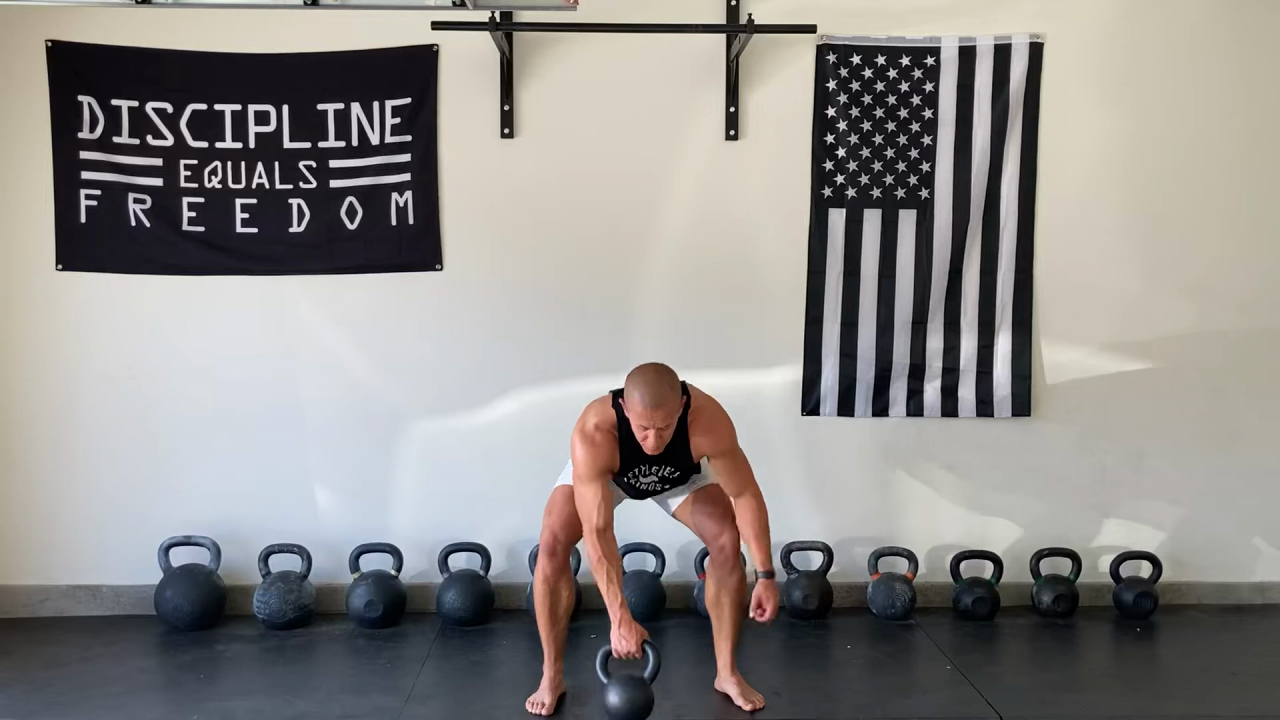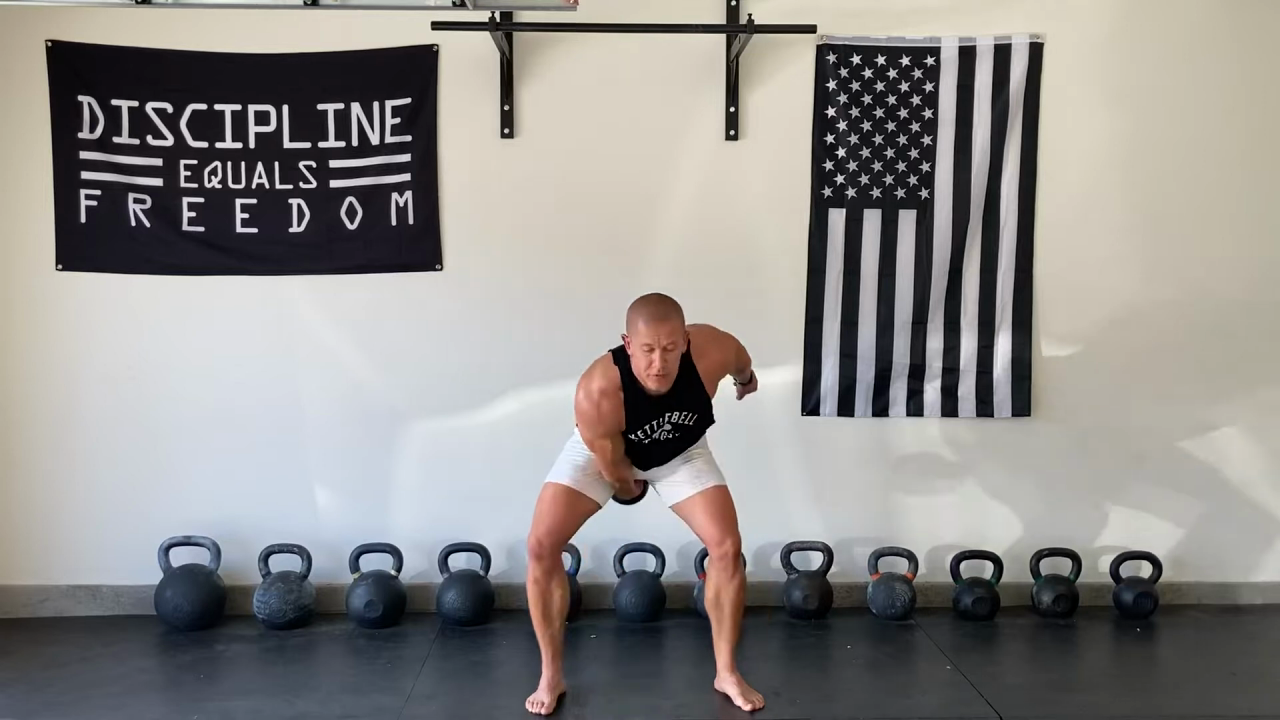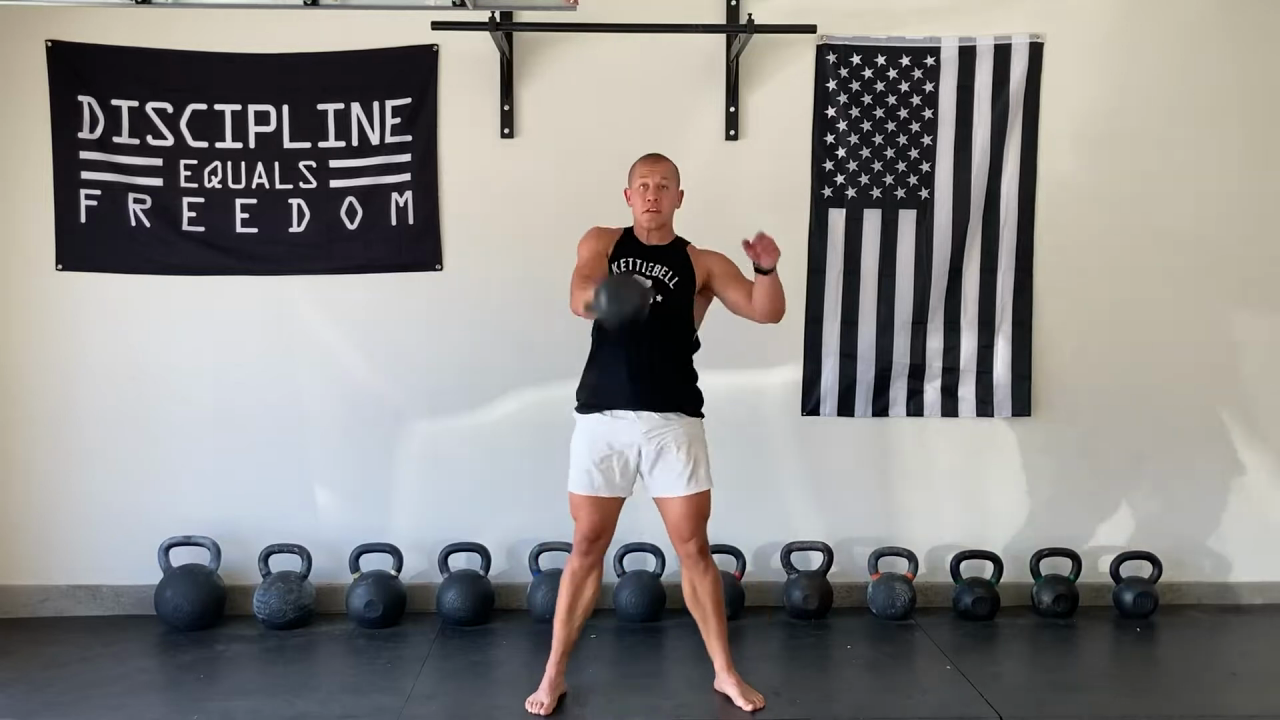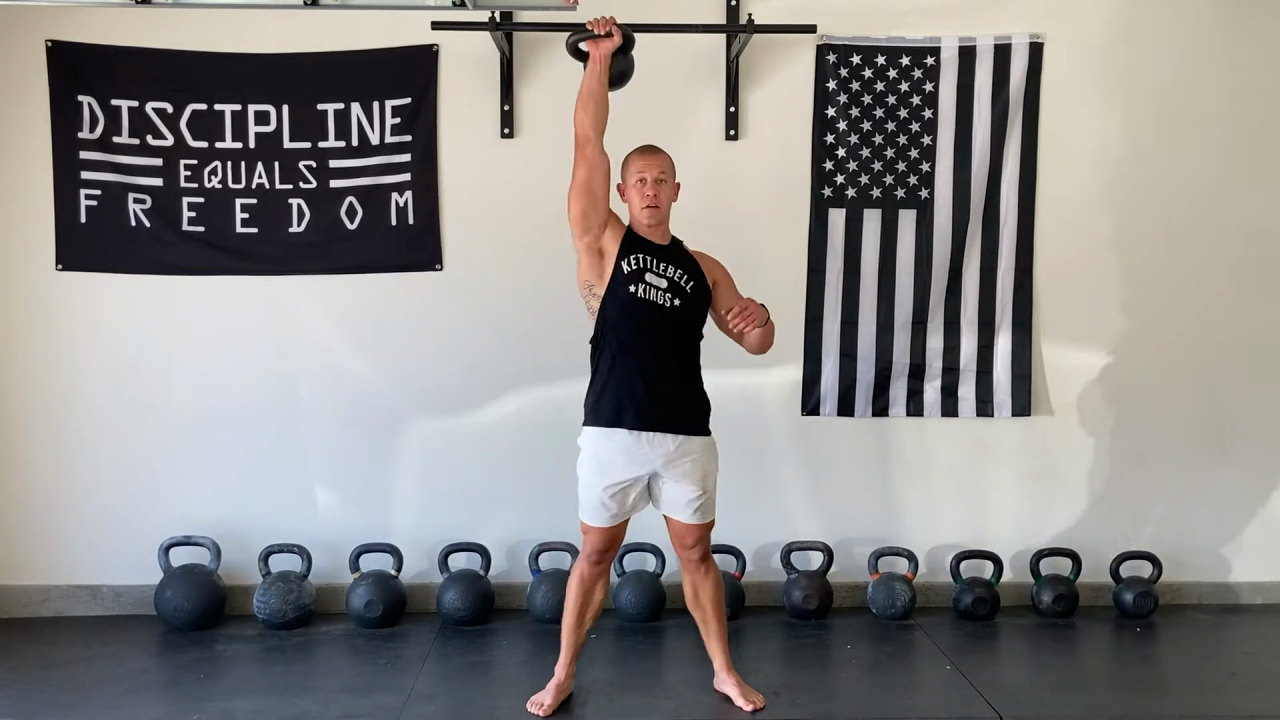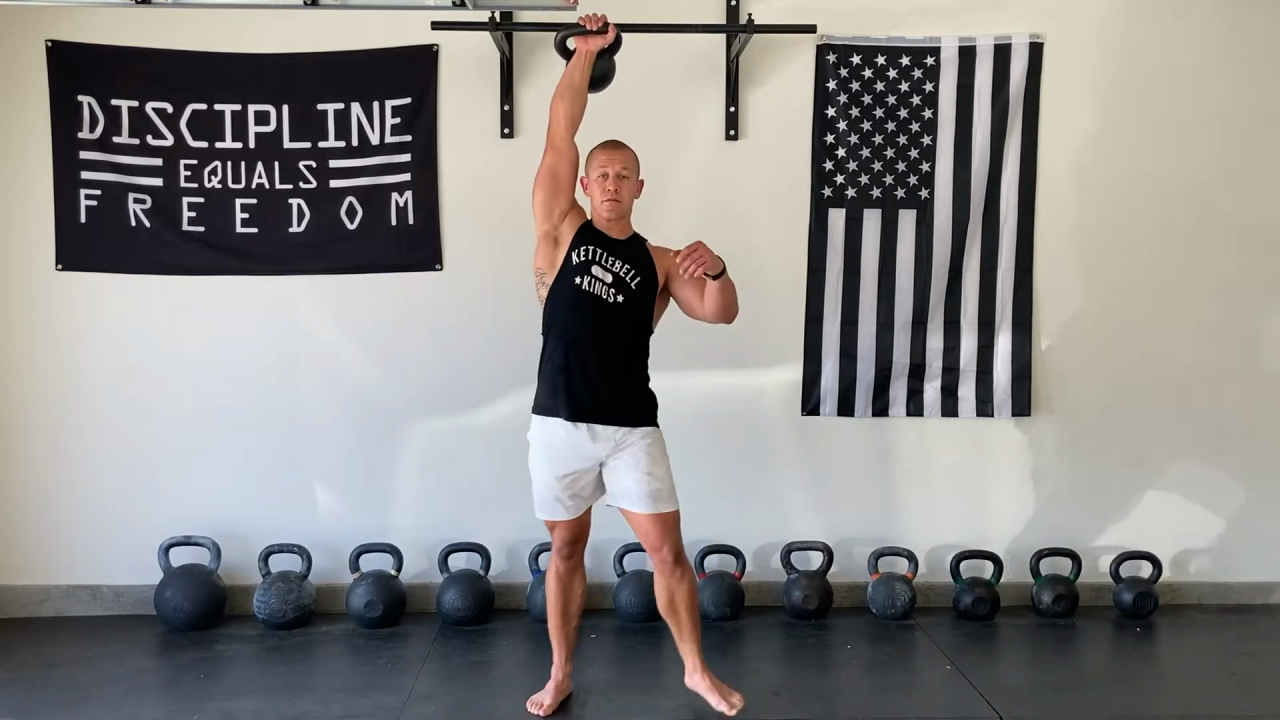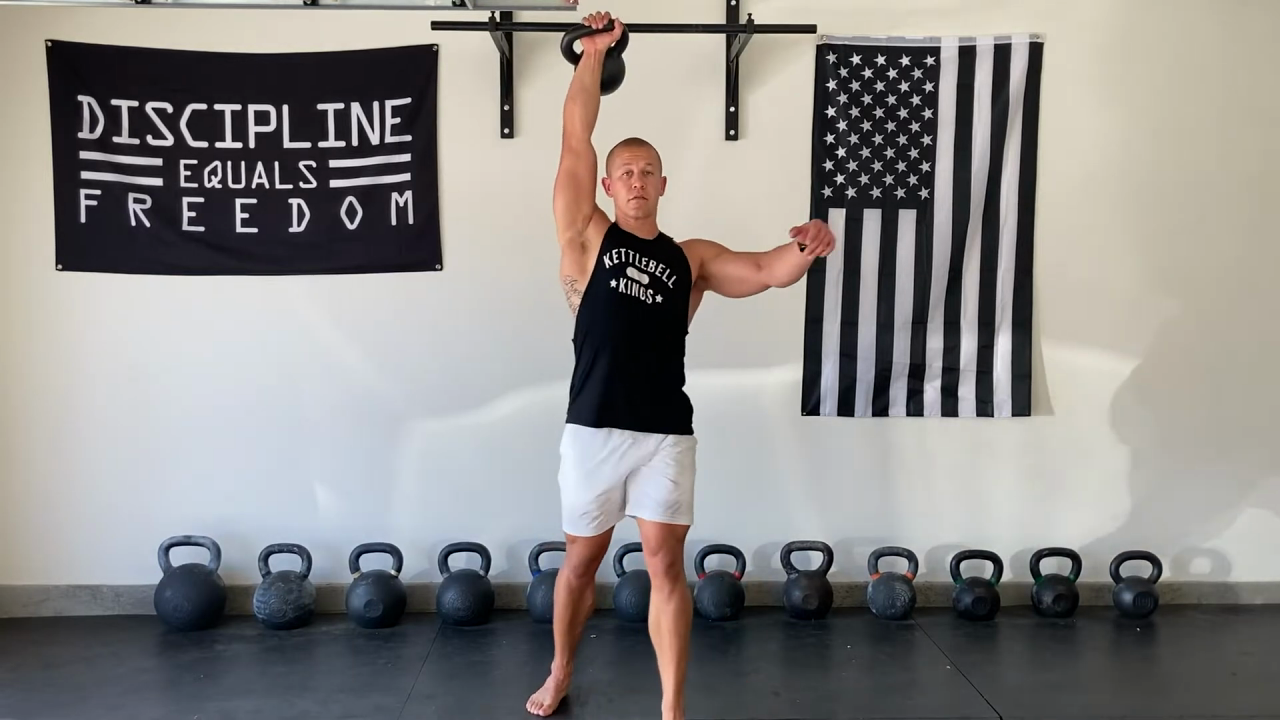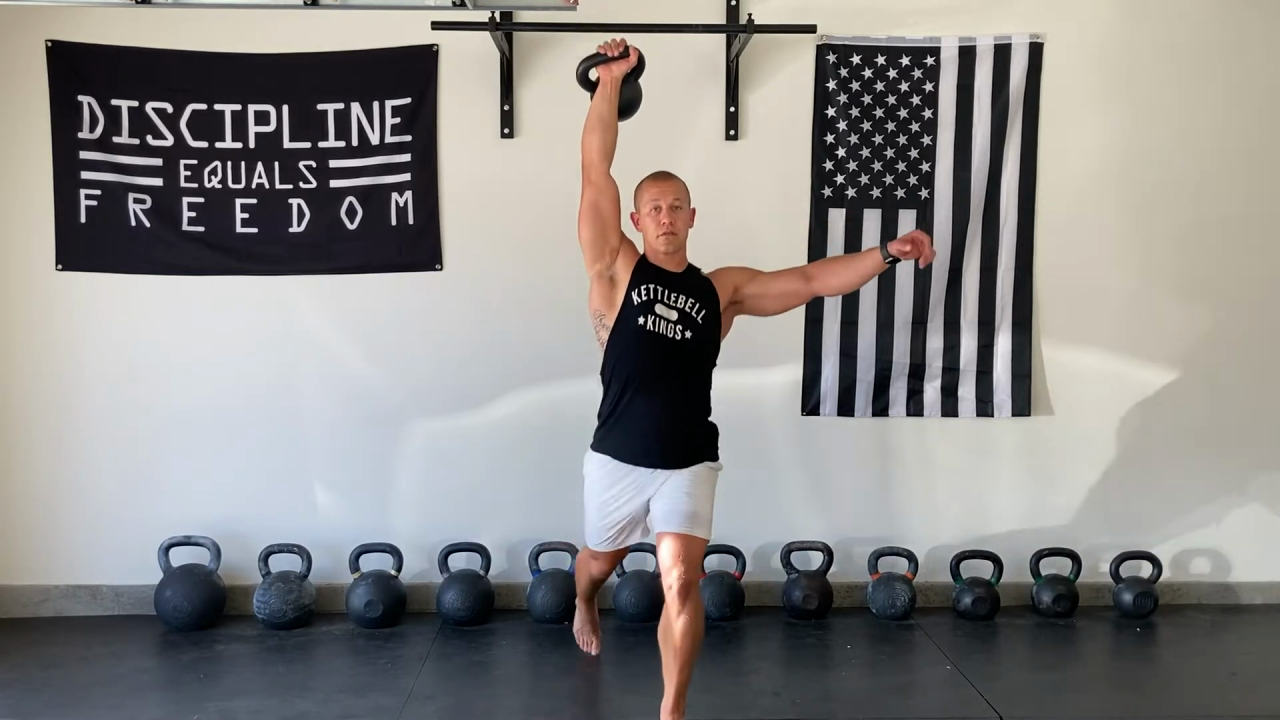
dt=0.5s
person 1, frame 1
left shoulder: (708, 422)
right shoulder: (593, 432)
left elbow: (746, 496)
right elbow: (597, 532)
left wrist: (766, 577)
right wrist: (620, 618)
right hip: (603, 469)
left knee: (728, 544)
right knee: (553, 547)
left ankle: (728, 673)
right ankle: (552, 676)
person 1, frame 2
left shoulder: (712, 350)
right shoulder: (597, 393)
left elbow: (741, 360)
right elbow: (610, 461)
left wrist: (746, 382)
right wrist: (627, 483)
left hip: (679, 451)
right hip: (602, 451)
left knee: (727, 546)
right knee: (542, 547)
left ankle: (727, 673)
right ankle: (551, 675)
person 1, frame 3
left shoulder: (701, 262)
right shoulder: (601, 243)
left elbow: (764, 309)
right elbow: (580, 294)
left wrist: (767, 270)
right wrist: (598, 288)
left hip: (673, 420)
right hip: (603, 416)
left knee: (693, 548)
right knee: (587, 549)
left ankle: (725, 671)
right ankle: (554, 672)
person 1, frame 4
left shoulder: (704, 268)
right shoulder: (602, 243)
left elbow: (758, 345)
right elbow: (587, 143)
left wrist: (758, 317)
right wrist: (599, 57)
left hip: (685, 435)
right hip: (612, 431)
left knee: (695, 555)
right knee: (595, 555)
person 1, frame 5
left shoulder: (659, 261)
right shoulder: (560, 231)
left elbow: (721, 313)
right elbow: (558, 137)
left wrist: (715, 270)
right wrist: (586, 53)
left hip: (631, 429)
right hip: (560, 424)
left knee: (667, 553)
right knee: (566, 550)
person 1, frame 6
left shoulder: (692, 258)
right shoulder: (586, 237)
left elbow: (767, 272)
right elbow: (575, 142)
left wrist: (805, 246)
right wrist: (595, 53)
left hip: (665, 433)
right hip: (593, 428)
left knee: (665, 567)
right knee: (579, 562)
person 1, frame 7
left shoulder: (722, 288)
right shoulder: (615, 270)
left elbow: (812, 281)
right elbow: (595, 175)
left wrist: (885, 253)
right wrist: (610, 82)
left hip: (688, 462)
right hip: (619, 457)
left knee: (681, 582)
right knee: (598, 564)
right ankle: (586, 606)
